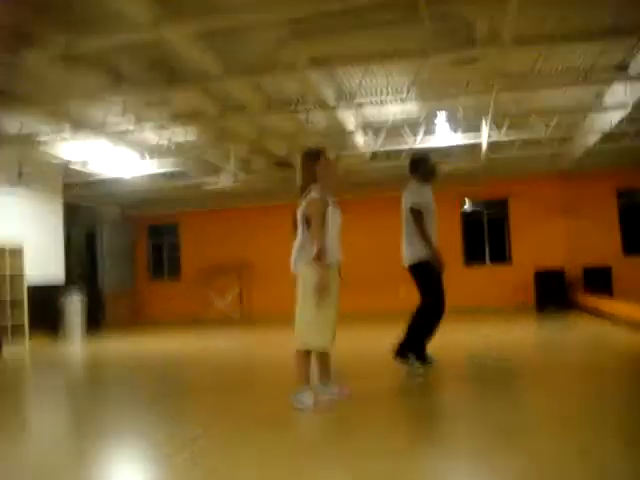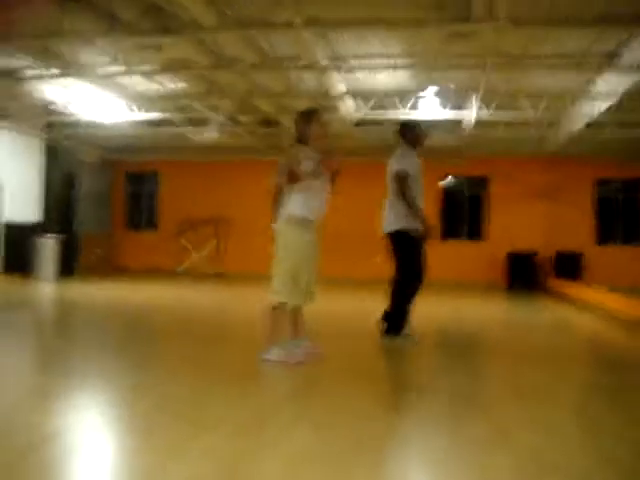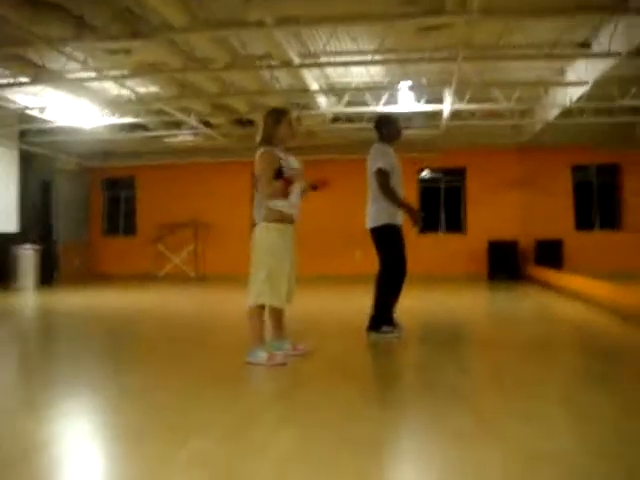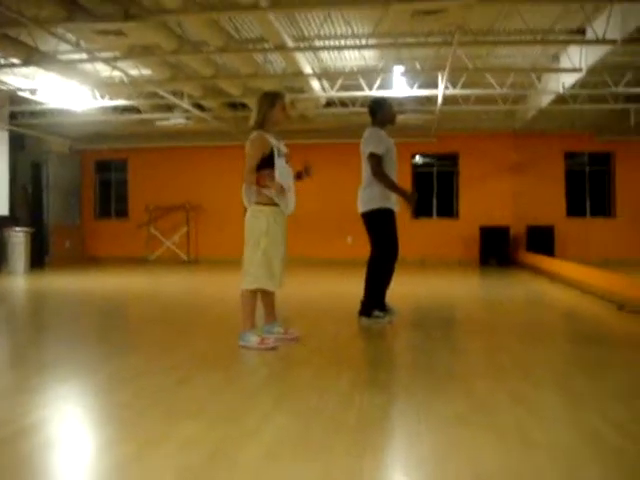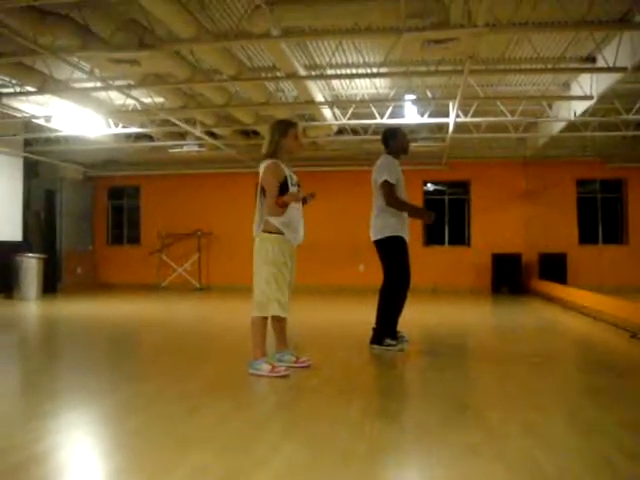
dt=0.5s
person 1, frame 1
left shoulder: (322, 198)
right shoulder: (316, 199)
right elbow: (316, 238)
left wrist: (333, 271)
right wrist: (322, 273)
left hip: (326, 271)
right hip: (316, 271)
left knee: (323, 330)
right knee: (310, 329)
left ankle: (325, 383)
right ankle: (303, 390)
person 1, frame 2
left shoulder: (318, 158)
right shoulder: (296, 154)
left elbow: (323, 191)
right elbow: (279, 181)
left wrist: (331, 174)
right wrist: (303, 175)
left hip: (310, 230)
right hip: (293, 228)
left knee: (300, 287)
right knee: (283, 286)
left ankle: (296, 339)
right ankle: (272, 346)
person 1, frame 3
left shoulder: (283, 157)
right shoulder: (266, 154)
right elbow: (268, 190)
left wrist: (311, 186)
right wrist: (295, 178)
left hip: (286, 229)
right hip: (270, 229)
left knee: (280, 287)
right knee: (263, 286)
left ankle: (280, 340)
right ankle: (257, 349)
person 1, frame 4
left shoulder: (274, 142)
right shoulder: (259, 139)
right elbow: (247, 176)
left wrist: (299, 175)
right wrist: (270, 184)
left hip: (276, 214)
right hip: (263, 213)
left knee: (271, 271)
right knee: (256, 270)
left ankle: (271, 324)
right ankle: (247, 331)
person 1, frame 5
left shoulder: (284, 169)
right shoulder: (272, 167)
right elbow: (271, 205)
left wrist: (303, 200)
right wrist: (286, 200)
left hip: (285, 241)
right hip: (271, 240)
left knee: (280, 299)
right knee: (266, 298)
left ankle: (282, 352)
right ankle: (258, 359)
person 2, frame 1
left shoulder: (423, 190)
right shoulder: (416, 190)
right elbow: (418, 222)
left wrist: (433, 252)
right wrist: (433, 251)
left hip: (426, 257)
right hip: (420, 256)
left knee: (435, 304)
right knee: (434, 303)
left ankle: (415, 350)
right ankle: (408, 348)
person 2, frame 2
left shoulder: (410, 157)
right shoulder: (404, 156)
right elbow: (402, 191)
left wrist: (420, 222)
right wrist: (421, 219)
left hip: (408, 225)
right hip: (401, 225)
left knee: (413, 273)
right knee: (408, 274)
left ankle: (393, 318)
right ankle: (393, 326)
person 2, frame 3
left shoulder: (386, 152)
right shoulder: (381, 151)
right elbow: (384, 187)
left wrist: (406, 210)
right wrist: (408, 209)
left hip: (389, 220)
right hip: (384, 220)
left knee: (396, 269)
right knee: (391, 269)
left ankle: (384, 319)
right ankle: (378, 323)
person 2, frame 4
left shoulder: (381, 136)
right shoulder: (374, 135)
right elbow: (377, 172)
left wrist: (401, 193)
right wrist: (403, 193)
left hip: (382, 204)
right hip: (376, 204)
left knee: (388, 253)
right knee: (382, 254)
left ankle: (377, 303)
right ankle: (369, 308)
person 2, frame 5
left shoulder: (391, 165)
right shoulder: (386, 164)
right elbow: (390, 199)
left wrist: (415, 212)
right wrist: (418, 212)
left hip: (394, 232)
right hip: (388, 232)
left knee: (400, 281)
right knee: (394, 282)
left ankle: (388, 331)
right ankle: (381, 336)
